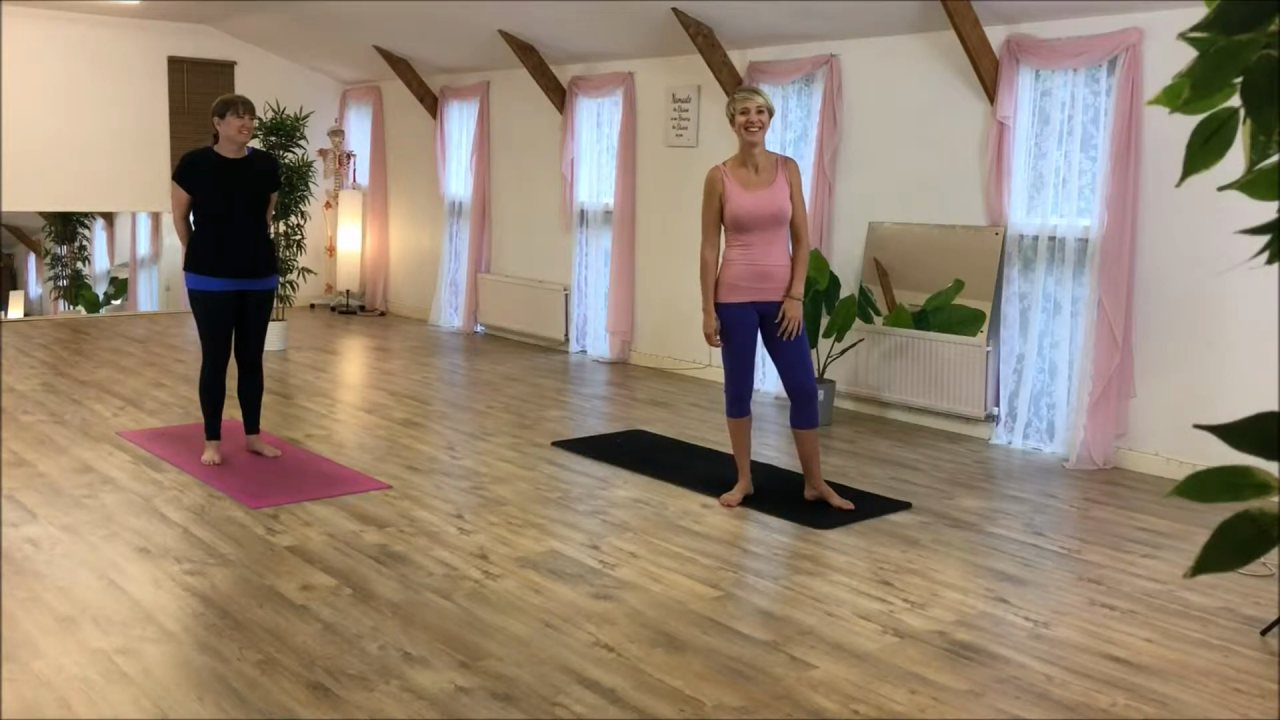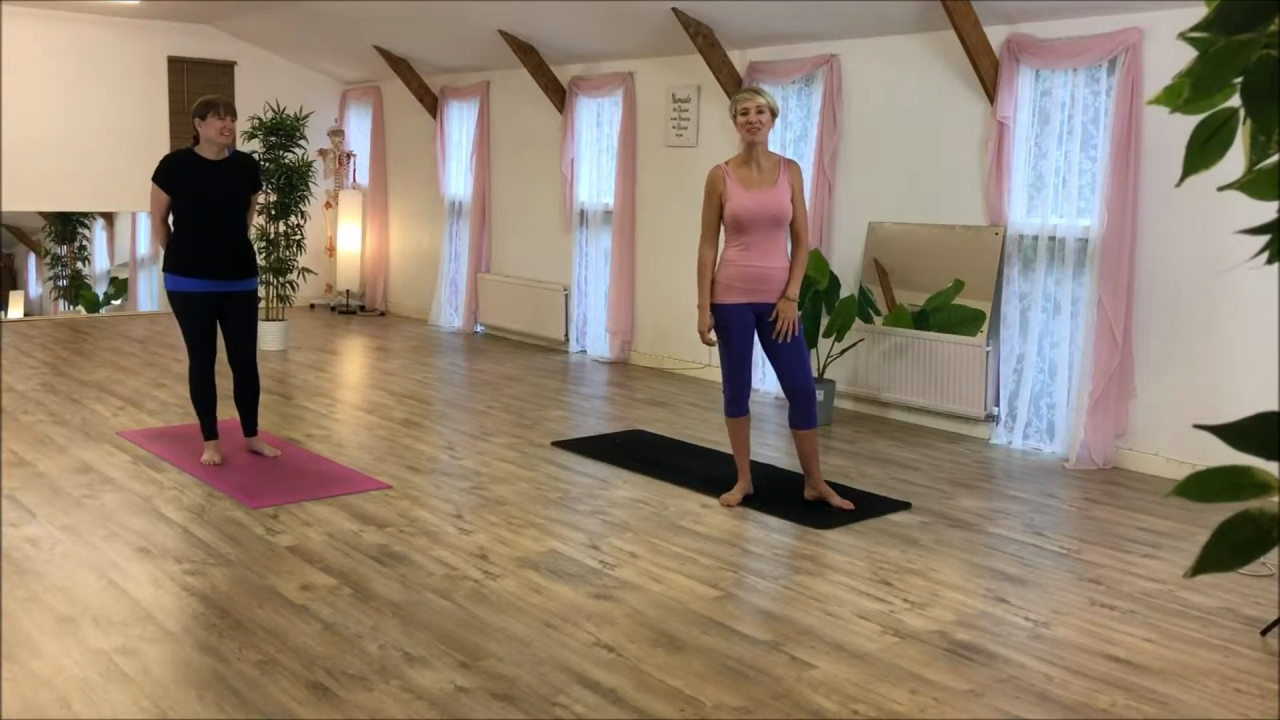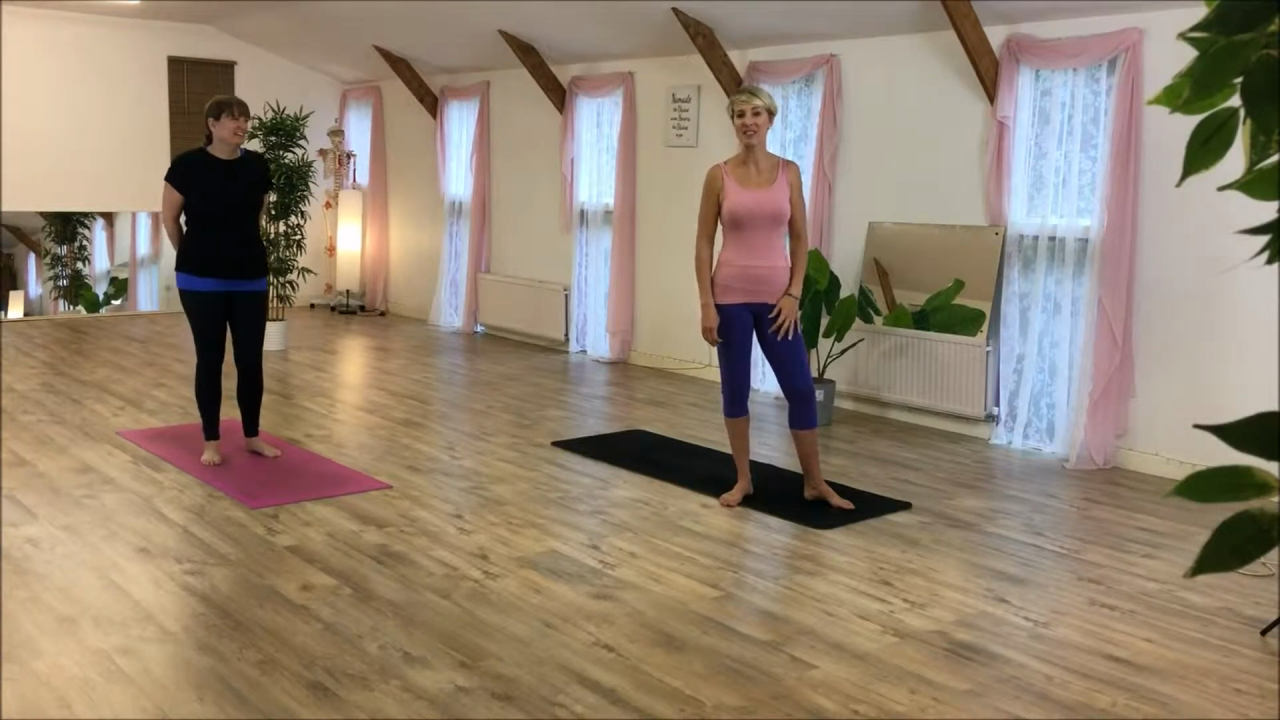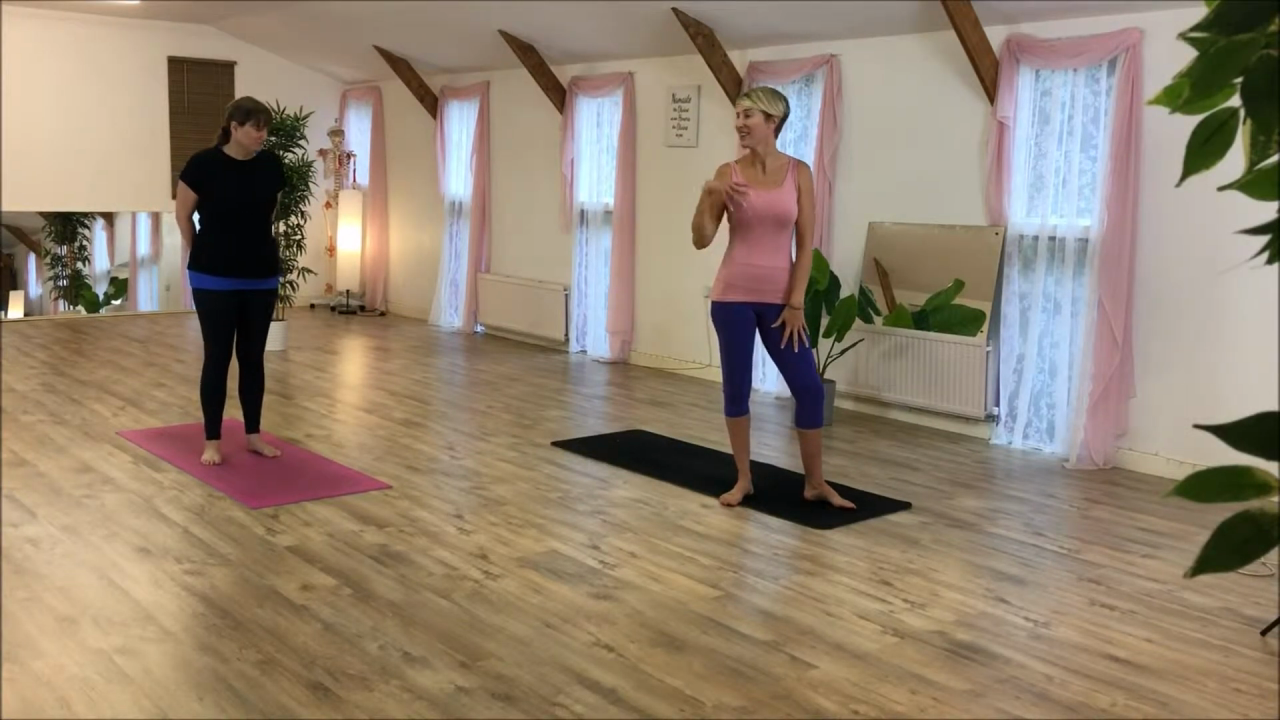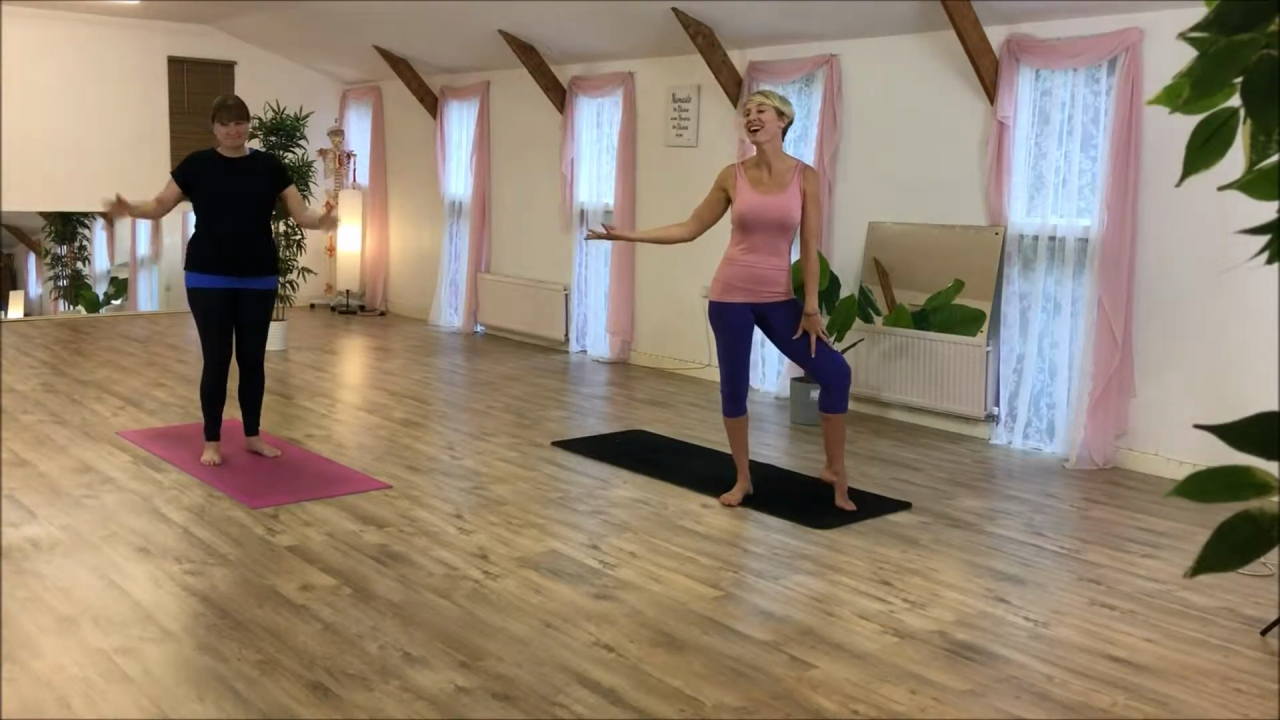
dt=1s
person 1, frame 1
left shoulder: (787, 168)
right shoulder: (719, 177)
left elbow: (801, 239)
right elbow: (709, 248)
left wrist: (795, 295)
right wrist: (708, 309)
left hip: (780, 296)
right hip: (735, 296)
left knee: (804, 389)
right knee: (738, 390)
left ankle: (815, 483)
right ankle: (743, 479)
person 1, frame 2
left shoulder: (790, 171)
right shoulder: (720, 176)
left elbow: (801, 241)
right elbow: (707, 245)
left wrist: (791, 296)
right wrist: (703, 306)
left hip: (777, 296)
right hip: (732, 296)
left knee: (802, 389)
right knee: (736, 389)
left ankle: (815, 482)
right ankle: (743, 479)
person 1, frame 3
left shoulder: (789, 172)
right shoulder: (718, 175)
left elbow: (799, 240)
right elbow: (704, 245)
left wrist: (793, 293)
right wrist: (706, 305)
left hip: (775, 296)
right hip: (731, 295)
left knee: (801, 389)
right knee: (735, 389)
left ankle: (815, 482)
right ankle: (742, 479)
person 1, frame 4
left shoulder: (798, 172)
right shoulder: (728, 173)
left elbow: (805, 244)
right elbow: (700, 240)
left wrist: (795, 303)
right wrist: (710, 195)
left hip: (779, 297)
right hip: (733, 295)
left knee: (809, 388)
right knee: (737, 388)
left ankle: (816, 483)
right ankle: (743, 479)
person 1, frame 5
left shoulder: (805, 176)
right shoulder: (732, 176)
left elbow: (809, 248)
right elbow: (690, 229)
left wrist: (811, 308)
right wrist: (627, 235)
left hip: (777, 297)
right hip: (731, 294)
left knee: (834, 370)
right knee: (734, 388)
left ankle: (835, 469)
right ankle: (742, 479)
person 2, frame 1
left shoulder: (266, 165)
right shoulder: (194, 164)
right elbow: (179, 216)
right wrist: (202, 255)
left hip: (259, 277)
right hip: (210, 280)
left knee: (251, 357)
right knee: (215, 358)
left ankle: (253, 435)
right ankle: (212, 441)
person 2, frame 2
left shoulder: (246, 166)
right shoulder: (175, 165)
right elbow: (158, 220)
right wrist: (181, 258)
left hip: (240, 279)
right hip: (190, 282)
left knee: (245, 359)
right knee: (201, 359)
left ankle: (252, 436)
right ankle: (210, 441)
person 2, frame 3
left shoulder: (257, 166)
right shoulder: (188, 165)
right elbow: (170, 218)
right wrist: (192, 257)
left hip: (250, 279)
right hip: (202, 282)
left knee: (250, 360)
right knee: (209, 359)
left ankle: (252, 436)
right ankle: (211, 441)
person 2, frame 4
left shoulder: (271, 166)
right shoulder: (203, 164)
right elbow: (183, 215)
right wrist: (203, 255)
left hip: (262, 278)
right hip: (214, 280)
left knee: (253, 357)
right knee: (217, 357)
left ankle: (253, 435)
right ankle: (212, 440)
person 2, frame 5
left shoulder: (269, 165)
right shoulder: (197, 165)
left elbow: (299, 212)
right elbow: (161, 205)
left wrist: (320, 220)
right wrist: (131, 210)
left hip: (258, 279)
right hip: (209, 279)
left knee: (252, 358)
right knee: (217, 358)
left ankle: (253, 436)
right ankle: (211, 441)
